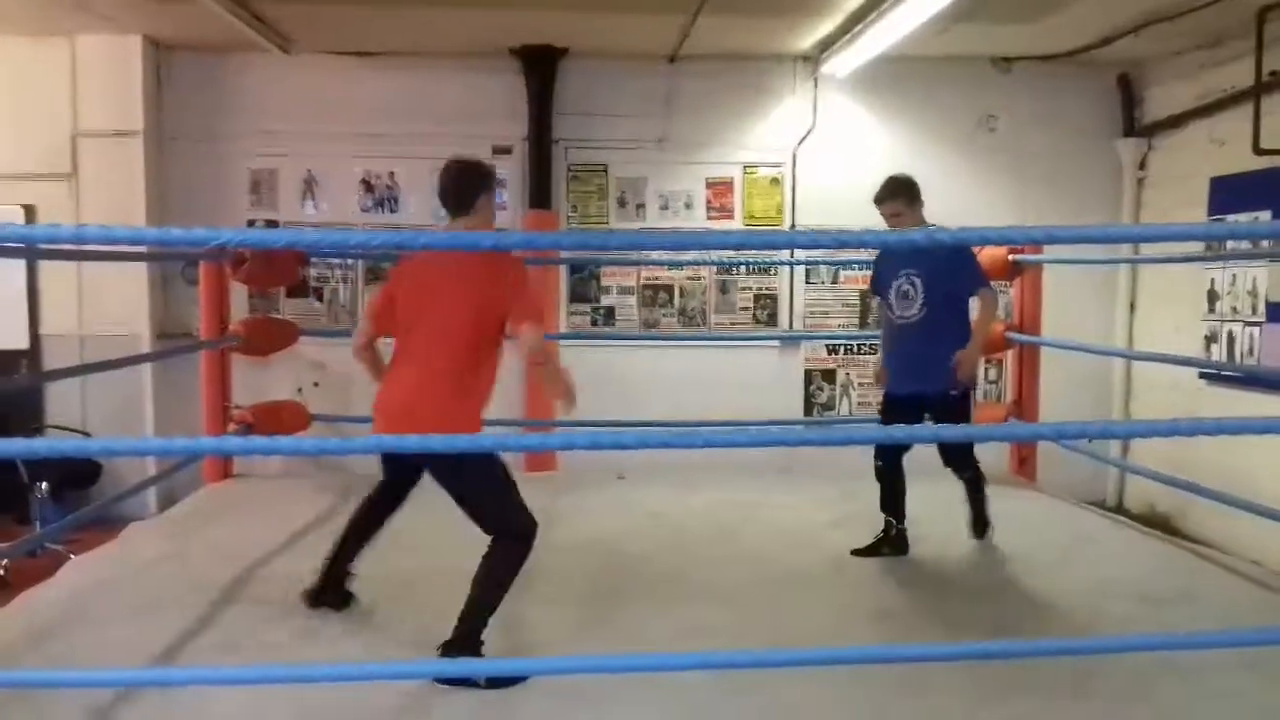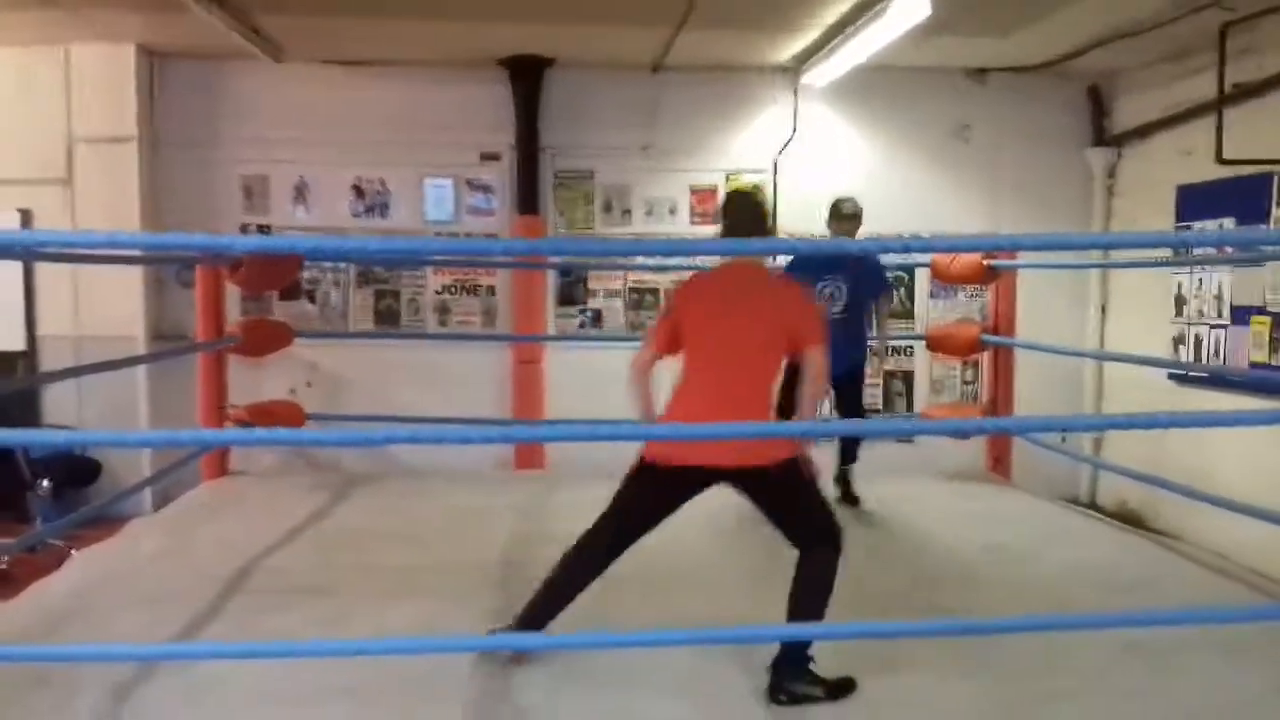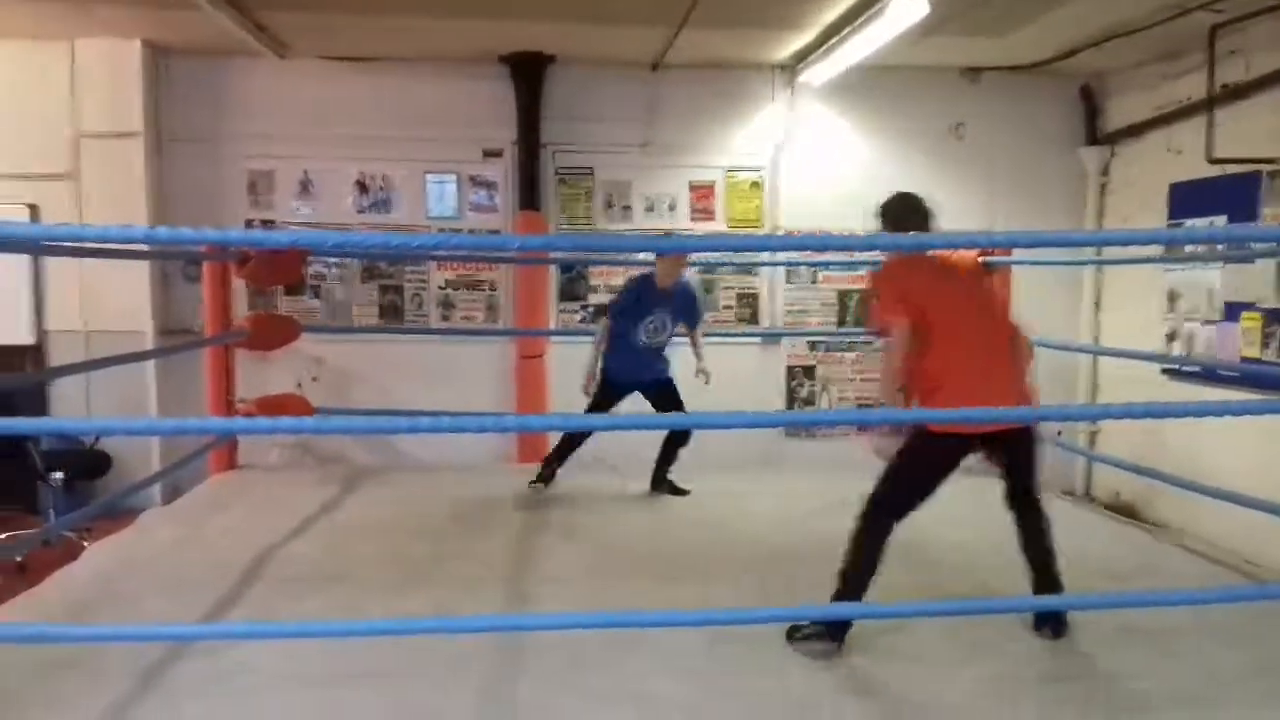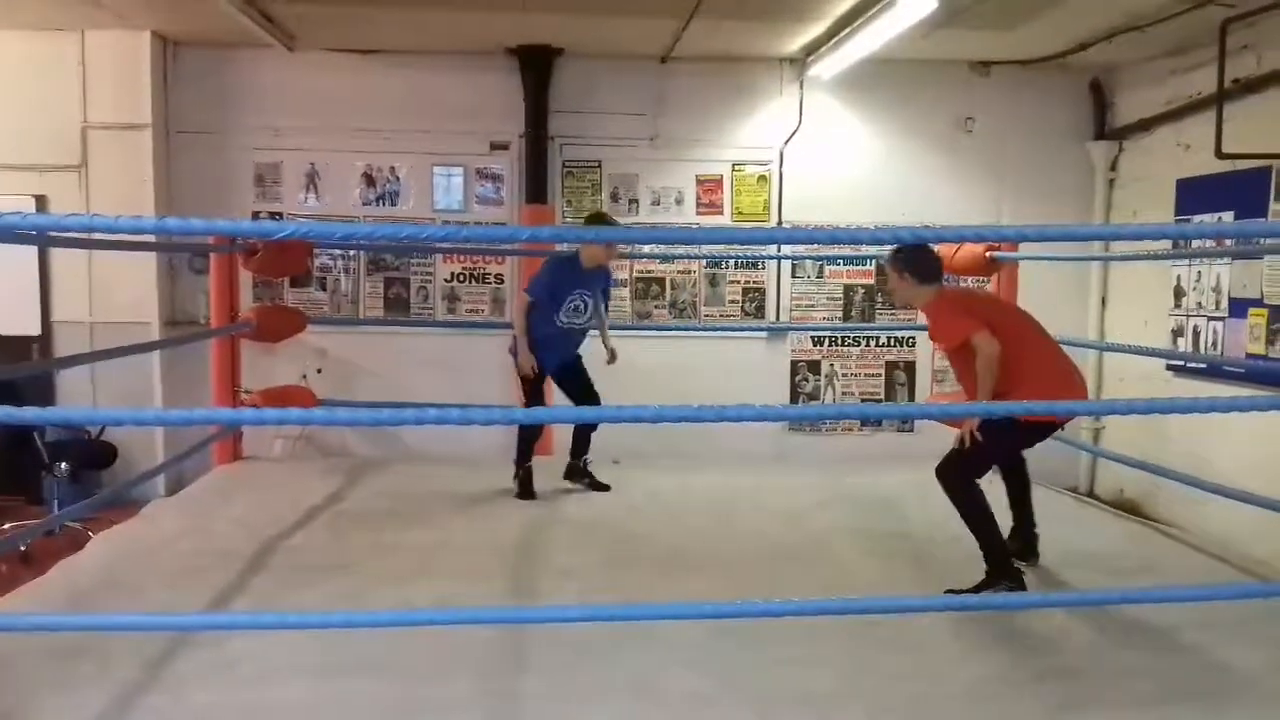
dt=1s
person 1, frame 1
left shoulder: (410, 265)
right shoulder: (504, 267)
left elbow: (362, 343)
right elbow: (532, 345)
right wrist: (560, 381)
left hip: (394, 416)
right hip: (446, 426)
left knee: (391, 489)
right knee: (516, 530)
left ankle: (329, 582)
right ankle: (460, 651)
person 1, frame 2
left shoulder: (693, 288)
right shoulder: (794, 295)
left elbow: (642, 362)
right elbow: (817, 372)
left wrist: (653, 428)
right wrist: (798, 443)
left hip: (678, 443)
right hip: (758, 448)
left knee: (604, 539)
right knee: (822, 541)
left ankle: (520, 630)
right ankle: (791, 671)
person 1, frame 3
left shoulder: (894, 276)
right shoulder: (972, 275)
left elbow: (899, 340)
right elbow: (1020, 344)
left wrist: (890, 412)
left hip: (951, 416)
right hip: (1013, 410)
left knee: (882, 511)
right knee: (1025, 503)
left ankle: (833, 624)
right ankle: (1050, 610)
person 1, frame 4
left shoulder: (942, 308)
right shoulder: (964, 298)
left elbow: (989, 349)
left hip: (1036, 402)
right hip: (1066, 391)
left knee: (954, 473)
right knee: (1002, 445)
left ankle: (1003, 575)
right ankle: (1023, 540)
person 2, frame 1
left shoulder: (950, 249)
right shoulder: (886, 256)
left elbow: (988, 298)
left wrist: (974, 348)
right wrist: (885, 359)
left hip: (946, 376)
right hip: (902, 377)
left knee: (956, 454)
right knee: (885, 454)
left ankle: (977, 502)
right ankle: (893, 533)
person 2, frame 2
left shoulder: (868, 264)
right shoulder: (807, 258)
left elbow: (882, 301)
left wrist: (881, 339)
left hip: (849, 357)
left knee: (851, 415)
right knee: (787, 410)
left ankle: (844, 477)
person 2, frame 3
left shoulder: (686, 293)
right shoulder: (636, 288)
left elbow: (693, 327)
right elbow: (606, 324)
left wrist: (700, 360)
right wrist: (592, 370)
left hip: (654, 371)
right hip: (618, 370)
left knee: (681, 425)
left ankle: (660, 477)
right ankle: (549, 468)
person 2, frame 4
left shoulder: (603, 273)
right shoulder: (557, 267)
right elbow: (522, 304)
left wrist: (606, 340)
right wrist: (522, 350)
left hip: (566, 354)
right hip: (535, 352)
left knee: (591, 403)
right knee: (535, 411)
left ankle: (577, 467)
right ankle: (523, 473)
